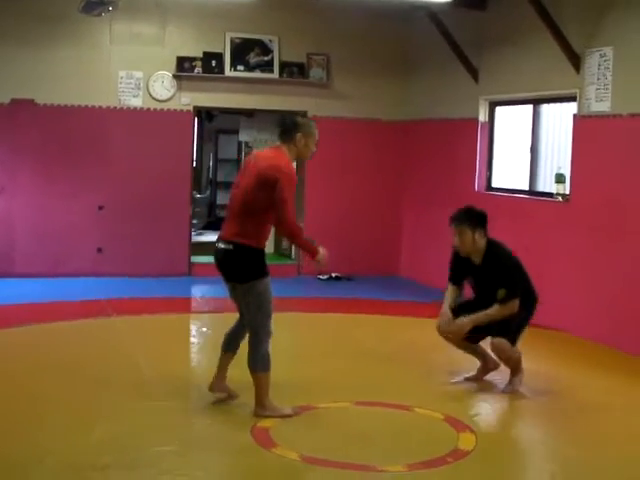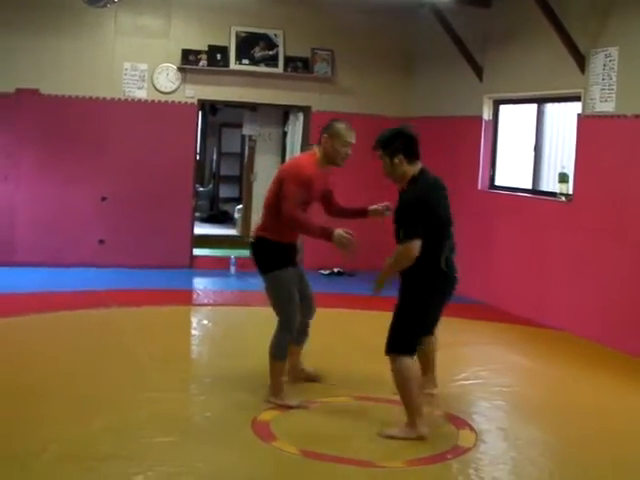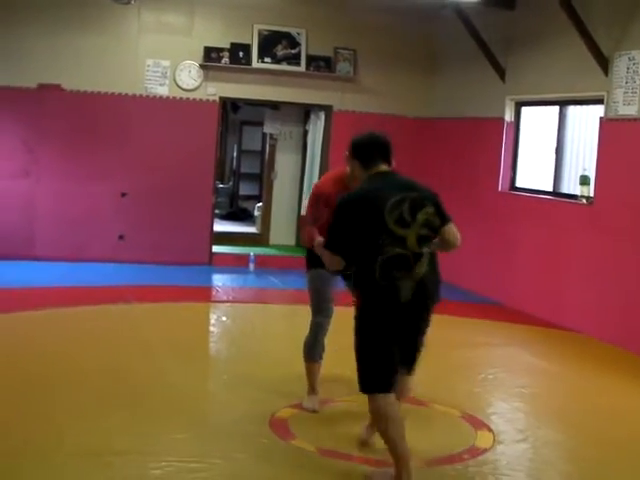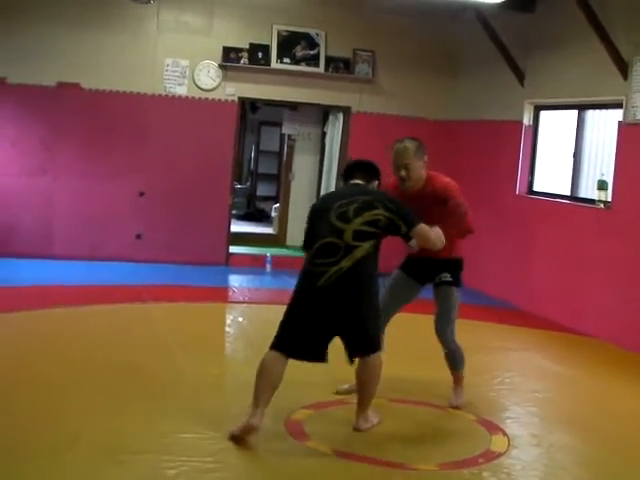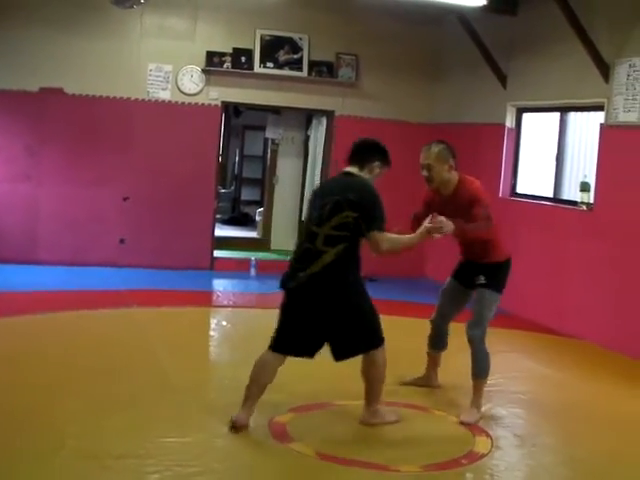
dt=1s
person 1, frame 1
left shoulder: (503, 260)
right shoulder: (460, 254)
left elbow: (510, 306)
right elbow: (454, 285)
left wrist: (471, 321)
right wrist: (446, 309)
left hip: (518, 305)
right hip: (485, 301)
left knee: (499, 343)
right knee: (445, 326)
left ankle: (517, 372)
right ankle: (487, 361)
person 1, frame 2
left shoulder: (413, 198)
right shoulder: (429, 184)
left elbow: (409, 250)
left wrist: (384, 274)
left hip: (427, 280)
right hip: (437, 275)
left knee: (400, 349)
right knee: (421, 330)
left ankle: (415, 424)
right ankle: (427, 379)
person 1, frame 3
left shoulder: (352, 200)
right shoulder: (424, 193)
left elbow: (335, 261)
right elbow: (453, 241)
left wrist: (321, 245)
left hip: (379, 300)
right hip: (421, 297)
left knee: (378, 387)
right knee: (401, 369)
right ankle: (376, 428)
person 1, frame 4
left shoulder: (323, 203)
right shoulder: (385, 202)
right elbow: (431, 240)
right wrist: (437, 234)
left hip: (313, 287)
right hip: (357, 290)
left knee: (280, 350)
right knee: (370, 351)
left ankle: (255, 416)
right ankle: (363, 416)
person 1, frame 5
left shoulder: (324, 189)
right shoulder: (365, 193)
right elbow: (381, 245)
right wrist: (417, 237)
left hip: (301, 281)
right hip: (339, 286)
left knee: (278, 349)
right knee: (373, 344)
left ankle: (243, 413)
right ankle: (372, 409)
person 2, frame 1
left shoulder: (256, 158)
right shoulder: (283, 170)
right elbow: (286, 222)
left wrist: (292, 226)
right wrist: (314, 251)
left hip: (227, 248)
right hip: (246, 254)
left knee: (247, 319)
right knee: (261, 332)
left ankle: (219, 380)
right ankle: (263, 404)
person 2, frame 2
left shoulder: (320, 172)
right shoulder: (301, 169)
left elbow: (332, 208)
right elbow: (291, 215)
left wrist: (368, 212)
right wrist: (330, 235)
left hip: (285, 247)
right hip: (270, 247)
left knee: (305, 310)
right knee: (290, 318)
left ankle: (295, 366)
right ankle: (276, 392)
person 2, frame 3
right shoulder: (326, 187)
right elbow: (310, 227)
right wrist: (320, 242)
right hip: (323, 256)
right knee: (321, 321)
right ankle: (312, 391)
person 2, frame 4
left shoulder: (444, 188)
right shoulder: (394, 190)
left elbow: (466, 225)
left hip: (447, 263)
right hip: (416, 260)
left knee: (444, 333)
right knee: (377, 315)
left ankle: (459, 387)
person 2, frame 5
left shoulder: (473, 190)
right shoulder: (434, 195)
left elbow: (486, 227)
right elbow: (416, 226)
left wrist: (454, 228)
left hip: (494, 265)
right hip: (469, 263)
left knee: (475, 333)
right knee: (439, 320)
left ankle: (477, 403)
right ankle: (430, 375)
